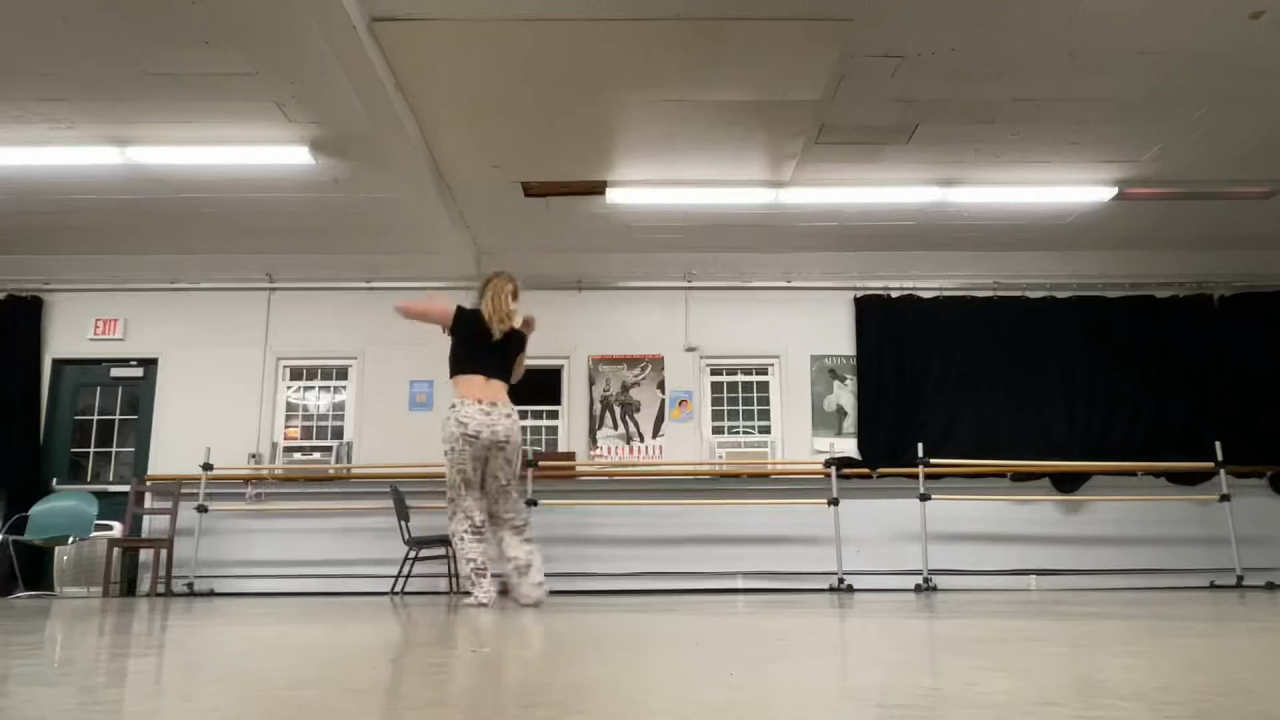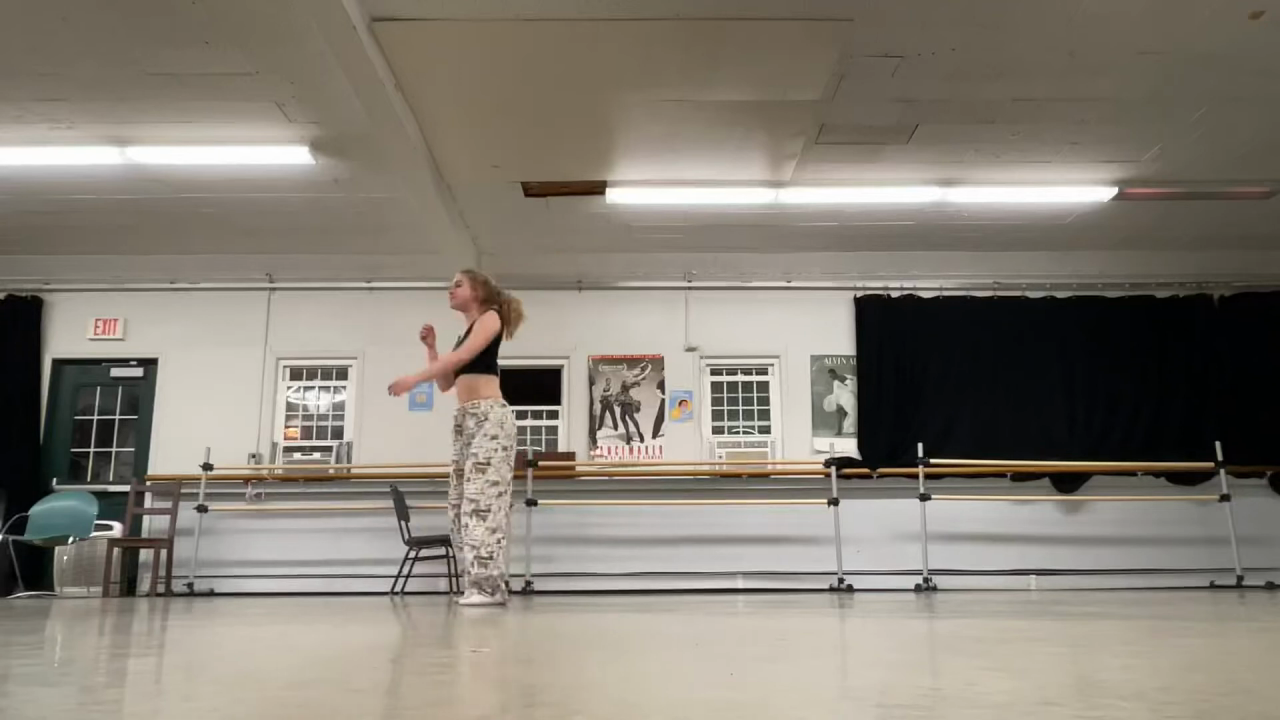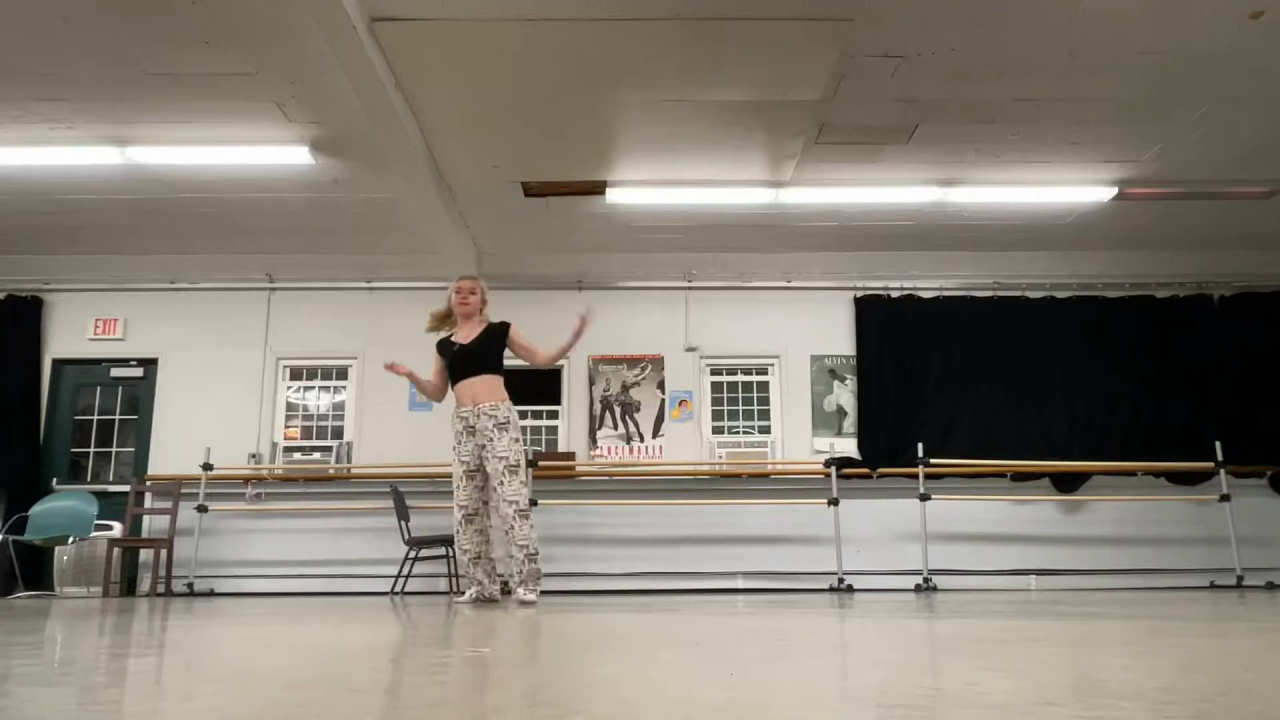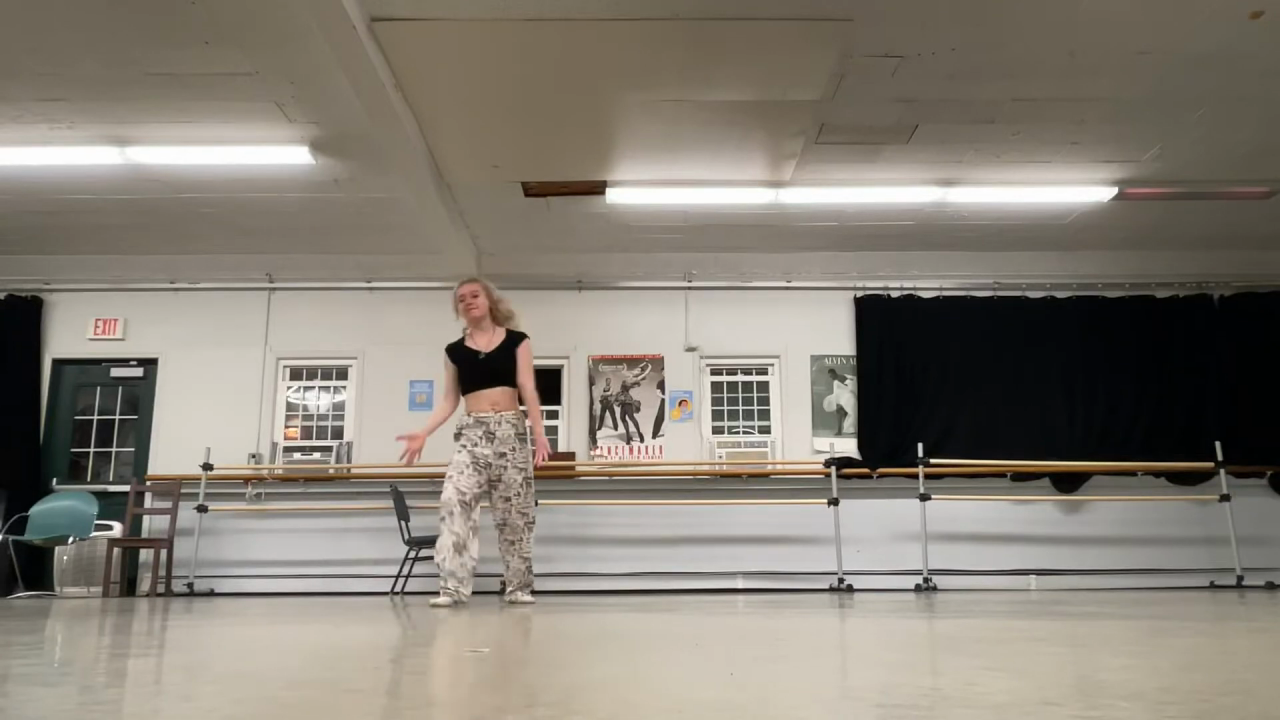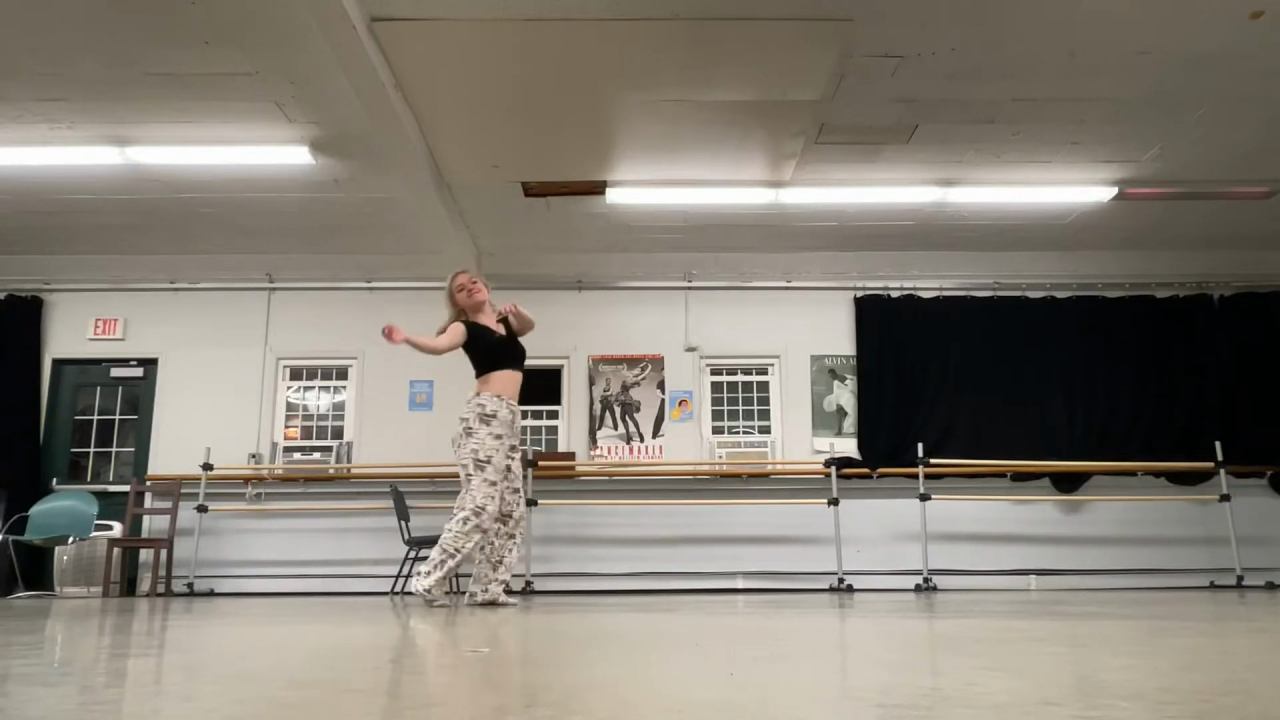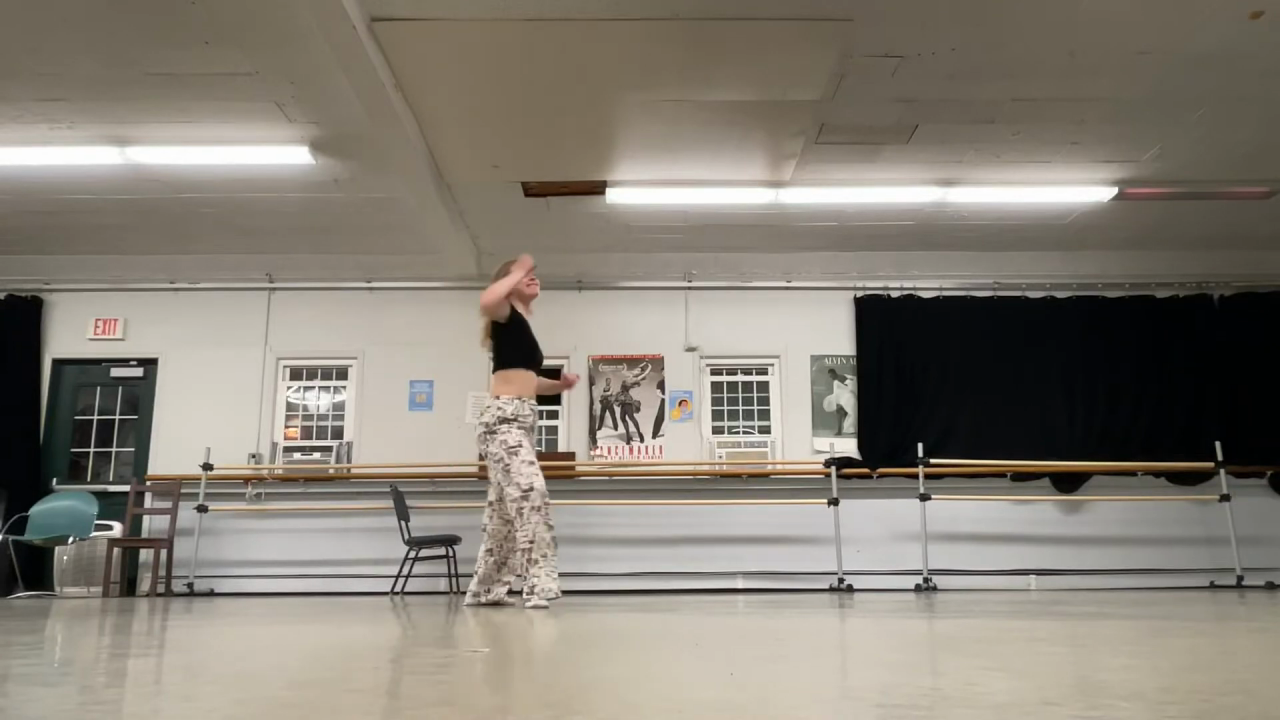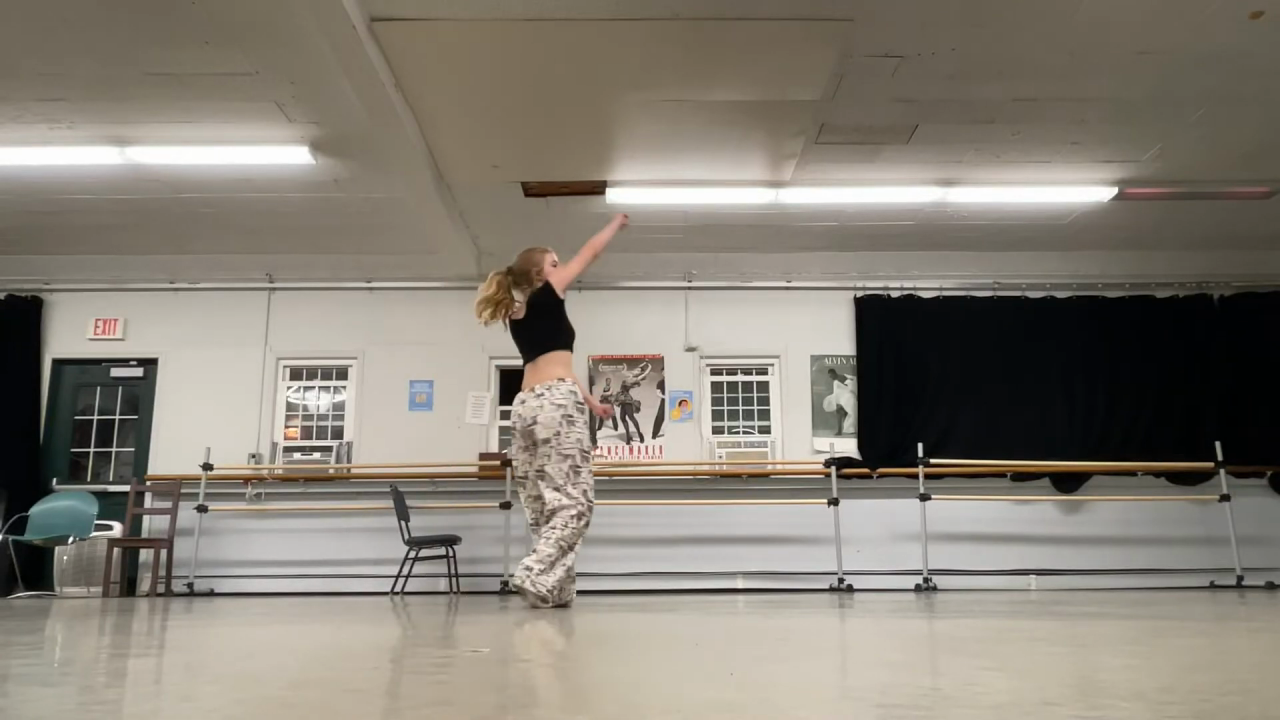
dt=0.4s
person 1, frame 1
left shoulder: (464, 317)
right shoulder: (516, 338)
left elbow: (403, 307)
left wrist: (440, 316)
left hip: (465, 418)
right hip: (504, 419)
left knee: (466, 509)
right knee: (506, 509)
left ankle: (481, 588)
right ankle: (528, 583)
person 1, frame 2
left shoulder: (490, 317)
right shoulder: (468, 332)
left elbow: (462, 355)
right elbow: (446, 384)
left wrist: (414, 378)
right wrist: (431, 347)
left hip: (489, 417)
right hip: (466, 420)
left knee: (484, 503)
right knee: (460, 506)
left ankle: (489, 586)
right ankle: (485, 584)
person 1, frame 3
left shoulder: (500, 331)
right shoulder: (444, 345)
left elbow: (541, 359)
right elbow: (436, 393)
left wrist: (573, 339)
right wrist: (410, 375)
left hip: (499, 420)
right hip: (464, 426)
left knee: (512, 504)
right knee: (467, 510)
left ankle: (525, 583)
right ankle: (484, 585)
person 1, frame 4
left shoulder: (516, 340)
right shoulder: (455, 350)
left elbow: (528, 389)
right elbow: (449, 403)
left wrist: (539, 433)
right wrist: (423, 434)
left hip: (512, 432)
right hip: (472, 434)
left knee: (516, 516)
right knee: (454, 500)
left ankle: (519, 587)
right ankle: (453, 586)
person 1, frame 5
left shoulder: (508, 323)
right shoulder: (464, 327)
left elbow: (527, 325)
right elbow: (438, 346)
left wrist: (513, 311)
right wrist: (406, 338)
left hip: (507, 421)
right hip: (485, 415)
left knee: (510, 509)
right knee: (481, 504)
left ankle: (489, 586)
right ankle: (430, 580)
person 1, frame 6
left shoulder: (523, 328)
right shoulder: (505, 311)
right elbow: (486, 301)
left wrist: (561, 384)
right wrist: (515, 273)
left hip: (519, 420)
right hip: (504, 417)
left knee: (506, 510)
right knee: (530, 495)
left ankle: (485, 590)
right ankle: (539, 587)
person 1, frame 7
left shoulder: (516, 315)
right shoulder: (545, 293)
right elbow: (590, 253)
left wrist: (589, 401)
right wrist: (616, 222)
left hip: (525, 406)
right hip: (557, 402)
left knee: (546, 504)
right knee: (576, 499)
left ankle: (552, 586)
right ankle: (537, 576)
